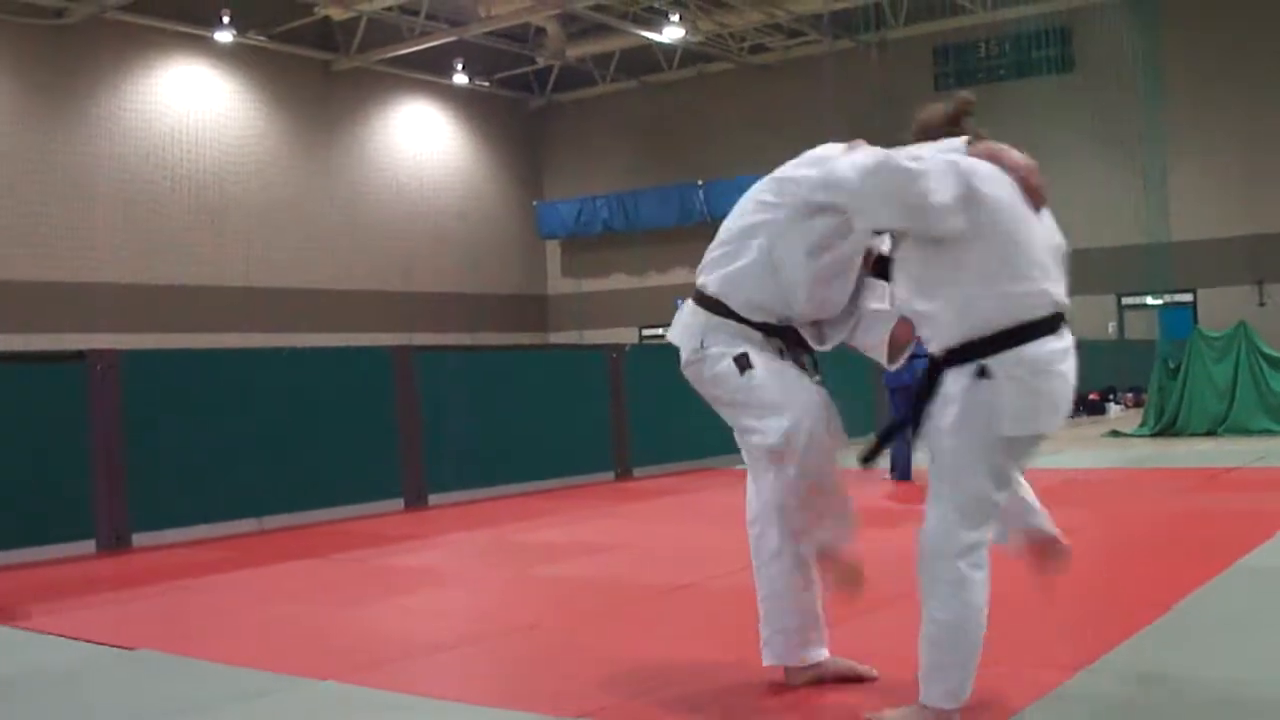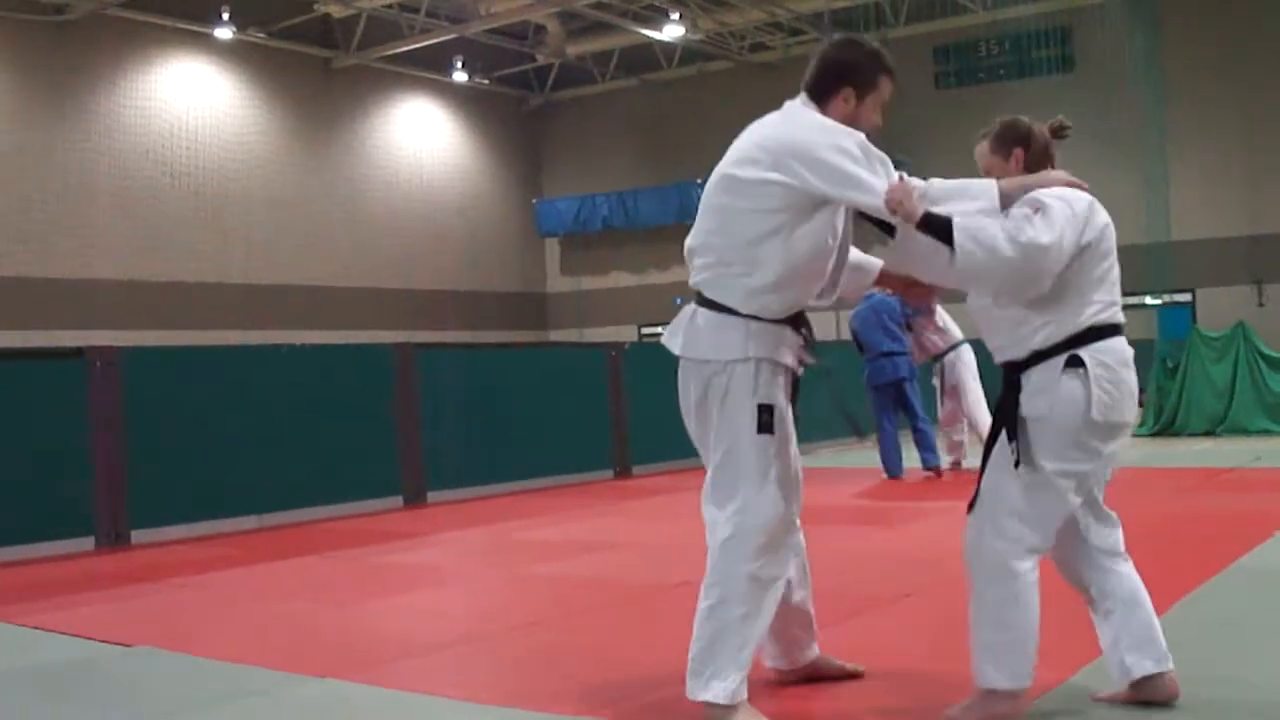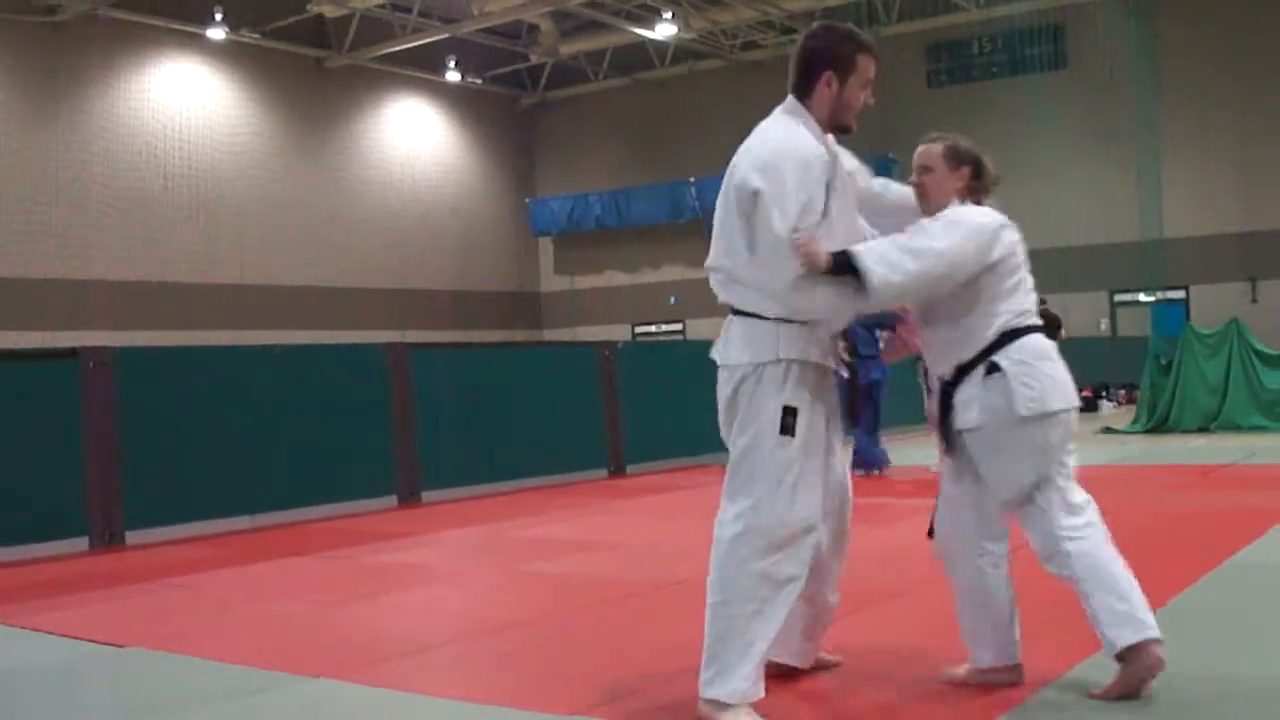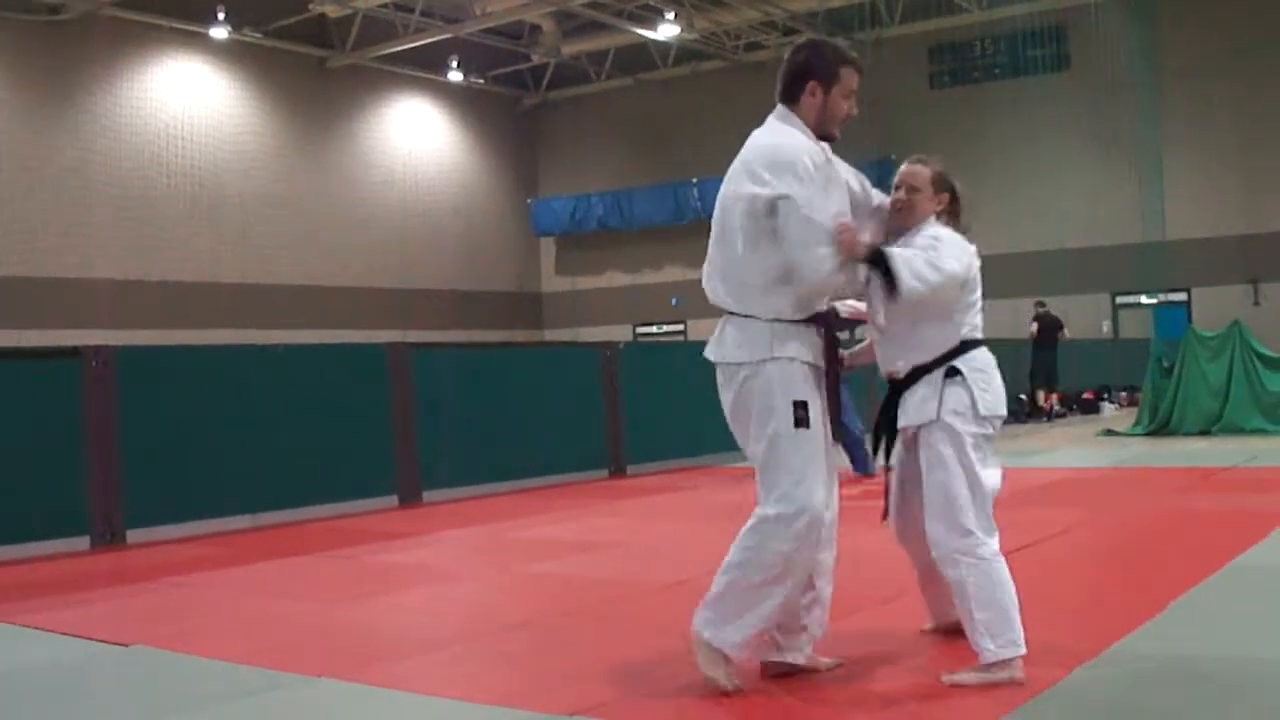
dt=0.4s
person 1, frame 1
left shoulder: (865, 217)
right shoulder: (828, 168)
left elbow: (851, 313)
right elbow: (879, 169)
left wrist: (906, 330)
right wrist: (982, 152)
left hip: (768, 339)
right hip: (720, 336)
left knee: (779, 503)
right knee: (806, 426)
left ankle: (798, 653)
right ankle: (826, 542)
person 1, frame 2
left shoulder: (790, 140)
right shoulder: (809, 140)
left elbow: (814, 252)
left wrist: (887, 278)
right wrist: (1028, 185)
left hip: (744, 342)
right hip: (733, 349)
left knee: (774, 503)
right knee: (751, 516)
left ankle: (792, 650)
person 1, frame 3
left shoulder: (812, 148)
right shoulder: (787, 151)
left elbow: (870, 197)
right elbow: (789, 271)
right wrist: (862, 310)
left hip: (801, 352)
right hip: (773, 354)
left knee: (824, 505)
right knee: (767, 517)
left ankle: (791, 646)
person 1, frame 4
left shoulder: (802, 152)
right shoulder: (788, 155)
left elbow: (859, 201)
right elbow: (826, 267)
left wrist: (897, 215)
left hip: (790, 349)
right hip: (769, 352)
left knee: (813, 502)
right knee: (796, 506)
left ankle: (787, 645)
right ankle: (719, 632)
person 2, frame 1
left shoulder: (950, 175)
right shoulder: (1010, 189)
right wrist: (885, 266)
left hip: (998, 379)
right hip: (1042, 363)
left knee: (952, 544)
right ankle: (1037, 534)
person 2, frame 2
left shoulder: (1063, 205)
right shoulder: (1032, 214)
left elbow: (1019, 255)
right elbow: (957, 264)
left wrist: (929, 219)
right wrist: (910, 224)
left hip: (1069, 388)
right hip: (1079, 387)
left knee: (1002, 535)
right knee: (1087, 539)
right ankle: (1149, 671)
person 2, frame 3
left shoulder: (971, 225)
right shoulder: (952, 232)
left elbow: (918, 262)
left wrist: (834, 262)
left hip: (1005, 391)
right hip: (1027, 386)
left knee: (965, 533)
right knee: (1066, 524)
left ankle: (999, 660)
right ankle: (1136, 641)
person 2, frame 4
left shoulder: (942, 246)
right shoulder: (904, 247)
left elbow: (924, 278)
left wrist: (868, 255)
right wrist: (869, 350)
left hip: (954, 395)
right hip: (928, 398)
left knee: (959, 527)
right knee: (912, 521)
left ankle: (1003, 656)
right ankle: (954, 613)
